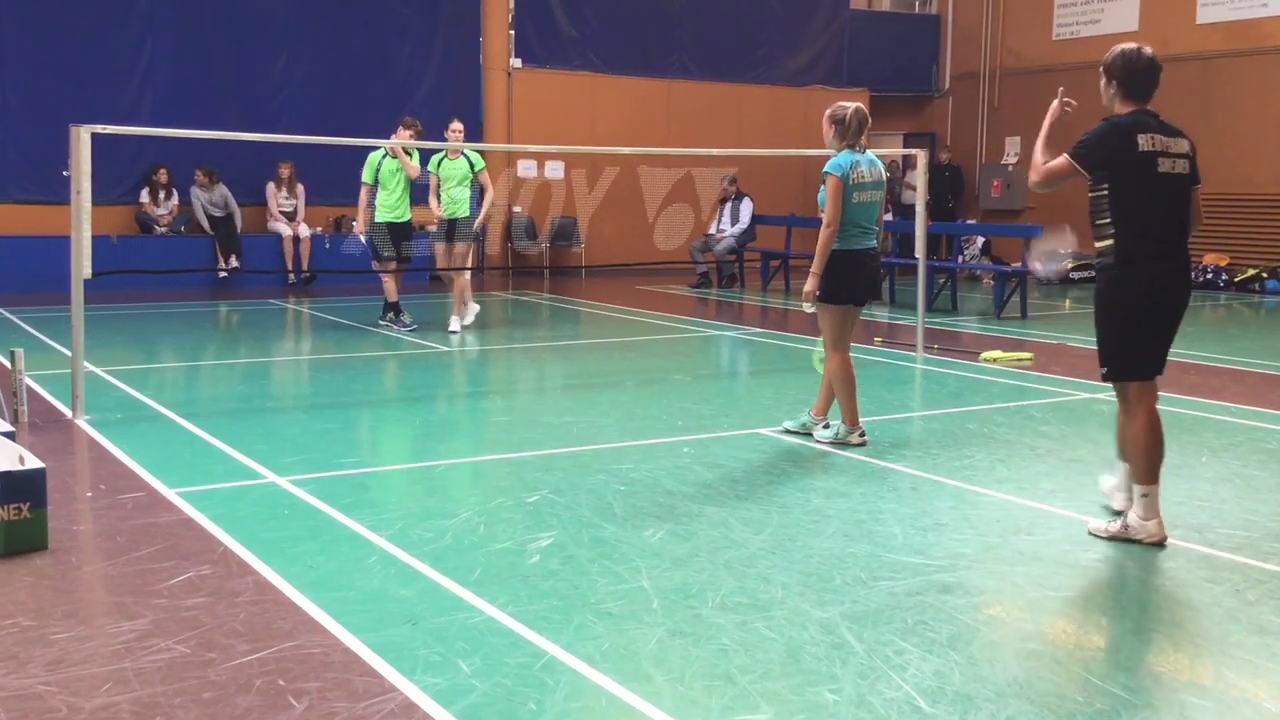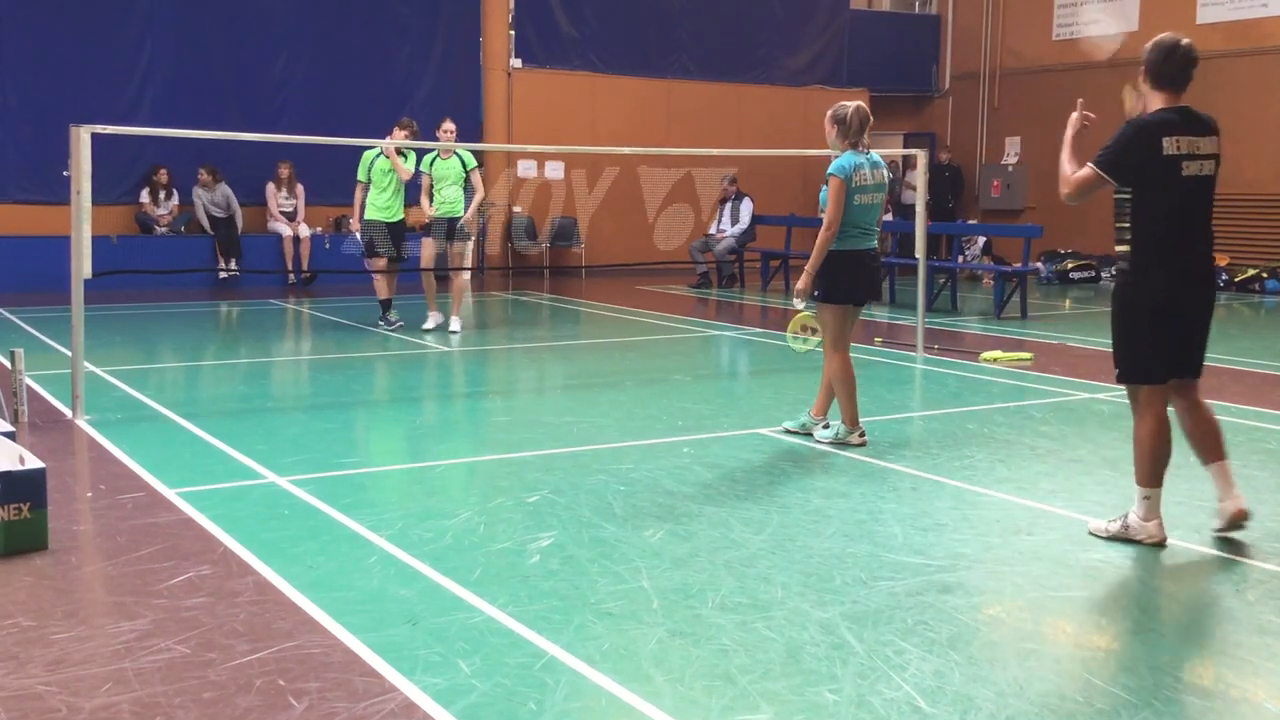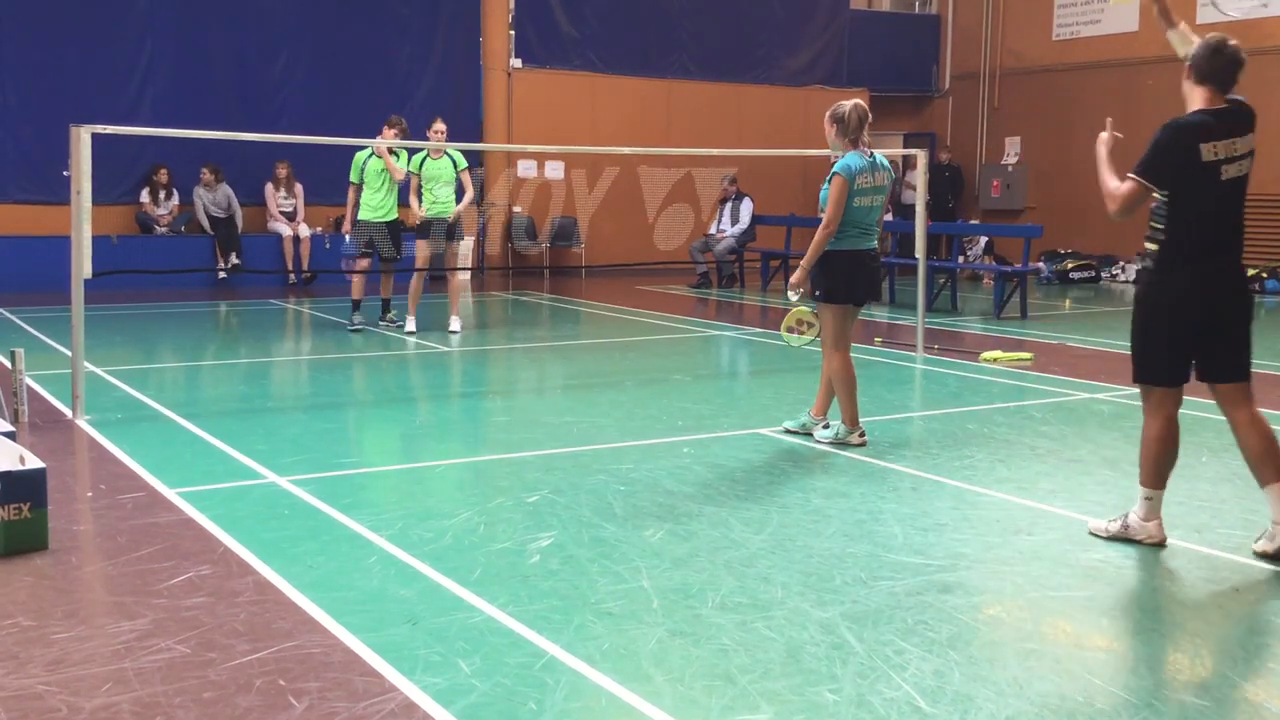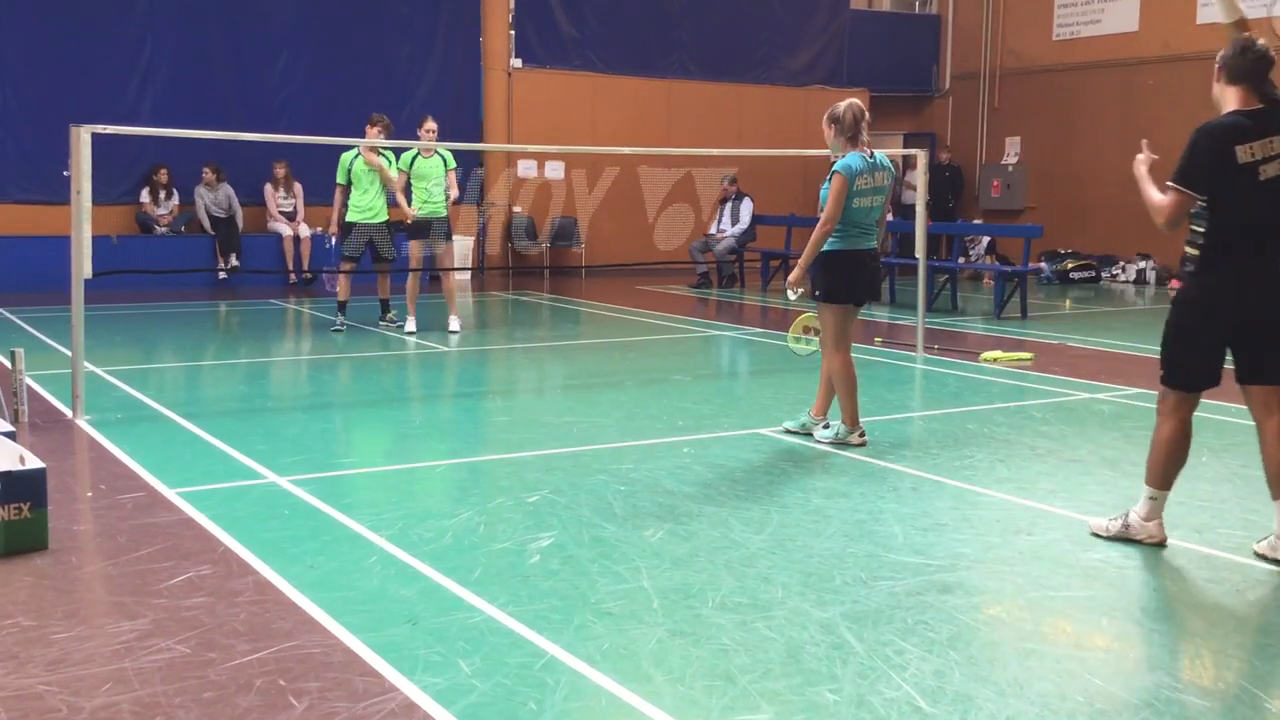
dt=0.2s
person 1, frame 1
left shoulder: (1112, 133)
right shoulder: (1180, 139)
left elbow: (1040, 178)
right elbow: (1194, 217)
left wrist: (1050, 120)
left hip: (1127, 281)
right hip: (1173, 280)
left knee: (1137, 394)
right knee: (1134, 387)
left ankle: (1145, 517)
right ankle: (1128, 486)
person 1, frame 2
left shoulder: (1140, 132)
right shoulder: (1208, 130)
left elbow: (1071, 189)
left wrist: (1070, 132)
left hip: (1146, 283)
right hip: (1197, 281)
left knee: (1148, 400)
right knee: (1186, 393)
left ankle: (1145, 519)
right ankle: (1228, 496)
person 1, frame 3
left shoulder: (1178, 134)
left elbow: (1119, 204)
right elbow: (1216, 93)
left wrist: (1104, 154)
left hip: (1172, 287)
right hip: (1227, 286)
left knee: (1161, 402)
left ankle: (1146, 519)
person 1, frame 4
left shoulder: (1212, 137)
left elbow: (1167, 216)
left wrist: (1142, 174)
left hip: (1212, 291)
left knee: (1177, 405)
left ankle: (1146, 519)
person 2, frame 1
left shoulder: (838, 165)
right shoulder: (876, 165)
left elbow: (831, 226)
right elbow: (878, 222)
left wrist: (814, 274)
left hip: (841, 262)
right hip: (867, 261)
left knee: (835, 349)
right knee: (835, 345)
left ankle: (851, 427)
right ankle: (817, 417)
person 2, frame 2
left shoulder: (842, 166)
right shoulder: (880, 165)
left elbow: (831, 227)
left wrist: (808, 272)
left hip: (840, 262)
right hip: (867, 261)
left knee: (836, 349)
right knee: (835, 346)
left ankle: (851, 427)
right ankle: (817, 417)
person 2, frame 3
left shoulder: (845, 167)
right shoulder: (883, 165)
left elbow: (829, 226)
left wrist: (803, 267)
left hip: (839, 262)
right hip: (866, 261)
left knee: (836, 349)
right knee: (833, 345)
left ankle: (851, 427)
right ankle: (817, 416)
person 2, frame 4
left shoulder: (845, 167)
right shoulder: (884, 165)
left elbow: (827, 224)
left wrist: (801, 266)
left hip: (838, 262)
right hip: (865, 261)
left knee: (837, 348)
right knee: (832, 345)
left ankle: (851, 427)
right ankle: (817, 416)
person 3, frame 1
left shoulder: (473, 158)
right shoulder: (436, 160)
left elbow: (489, 190)
right elbow: (432, 194)
left wrist: (481, 216)
right wrist: (435, 209)
left hip: (465, 218)
right hip: (444, 219)
left knee: (459, 269)
right knee: (443, 270)
left ankle: (456, 317)
right ankle: (469, 304)
person 3, frame 2
left shoulder: (465, 157)
right shoulder: (428, 160)
left elbow: (480, 190)
right elbow: (424, 194)
left wrist: (470, 214)
right wrist: (426, 209)
left hip: (458, 218)
right hip: (436, 219)
left knee: (457, 270)
right knee: (426, 268)
left ankle: (455, 317)
right ankle: (433, 313)
person 3, frame 3
left shoulder: (456, 157)
right shoulder: (418, 159)
left elbow: (469, 191)
right elbow: (413, 193)
left wrist: (461, 207)
right wrist: (416, 211)
left hip: (450, 219)
right hip: (426, 220)
left knee: (451, 271)
right knee: (420, 269)
left ankle: (454, 317)
right ankle: (411, 317)
person 3, frame 4
left shoulder: (446, 156)
right shoulder: (407, 157)
left elbow: (454, 189)
left wrist: (453, 196)
left hip: (441, 217)
right hip: (418, 219)
left knee: (446, 270)
right knee: (415, 269)
left ankle: (453, 317)
right ankle: (411, 318)
person 4, frame 1
left shoulder: (411, 154)
right shoulder: (376, 157)
left elbow: (414, 174)
right elbow: (365, 190)
left wrist: (399, 150)
right wrist: (360, 220)
left hip: (404, 220)
right hip: (382, 220)
left knee: (398, 269)
right knee: (388, 267)
left ankle: (387, 312)
right ankle: (398, 314)
person 4, frame 2
left shoulder: (409, 156)
right shoulder: (370, 155)
left elbow: (405, 176)
right elbow: (360, 188)
left wrist: (392, 152)
right wrist: (355, 218)
left hip: (397, 219)
right hip: (373, 219)
left knee: (393, 267)
right knee: (379, 265)
left ankle: (385, 313)
right ankle: (387, 312)
person 4, frame 3
left shoulder: (401, 155)
right shoulder: (361, 157)
left elbow: (399, 177)
right elbow: (353, 190)
left wrist: (385, 152)
right wrist: (347, 220)
left hip: (391, 219)
right hip: (366, 219)
left knee: (388, 267)
right knee: (362, 266)
left ankle: (386, 313)
right ankle: (356, 313)
person 4, frame 4
left shoulder: (388, 157)
right shoulder: (348, 157)
left elbow: (396, 188)
right elbow: (340, 190)
left wrist: (378, 165)
right wrist: (334, 221)
left hip: (381, 221)
right hip: (354, 221)
left knee: (384, 268)
right knee: (347, 267)
left ankle: (386, 313)
right ankle: (340, 315)
